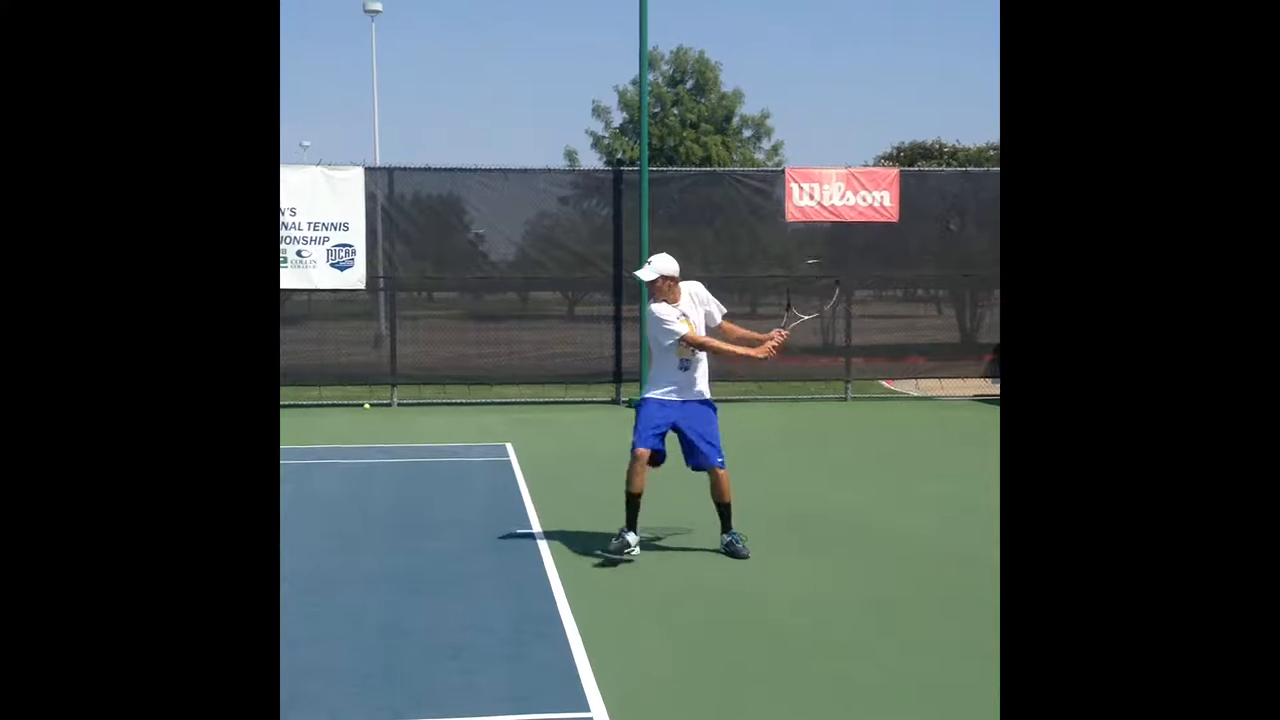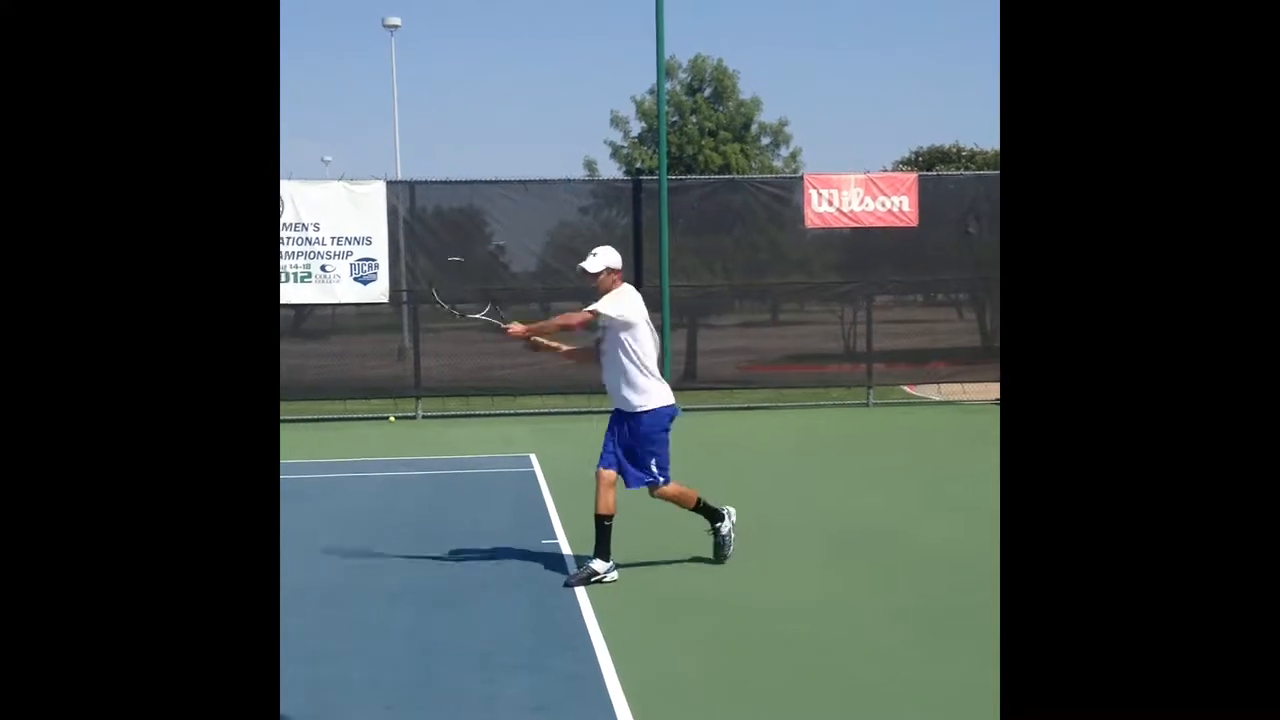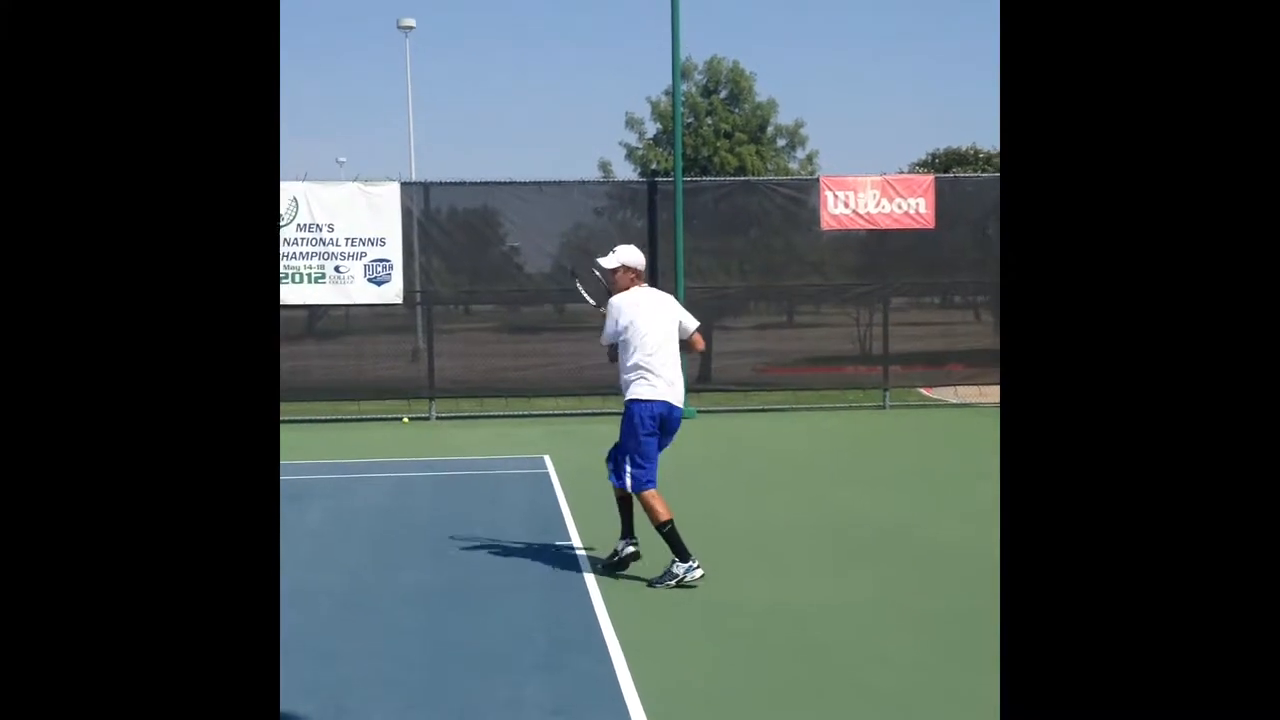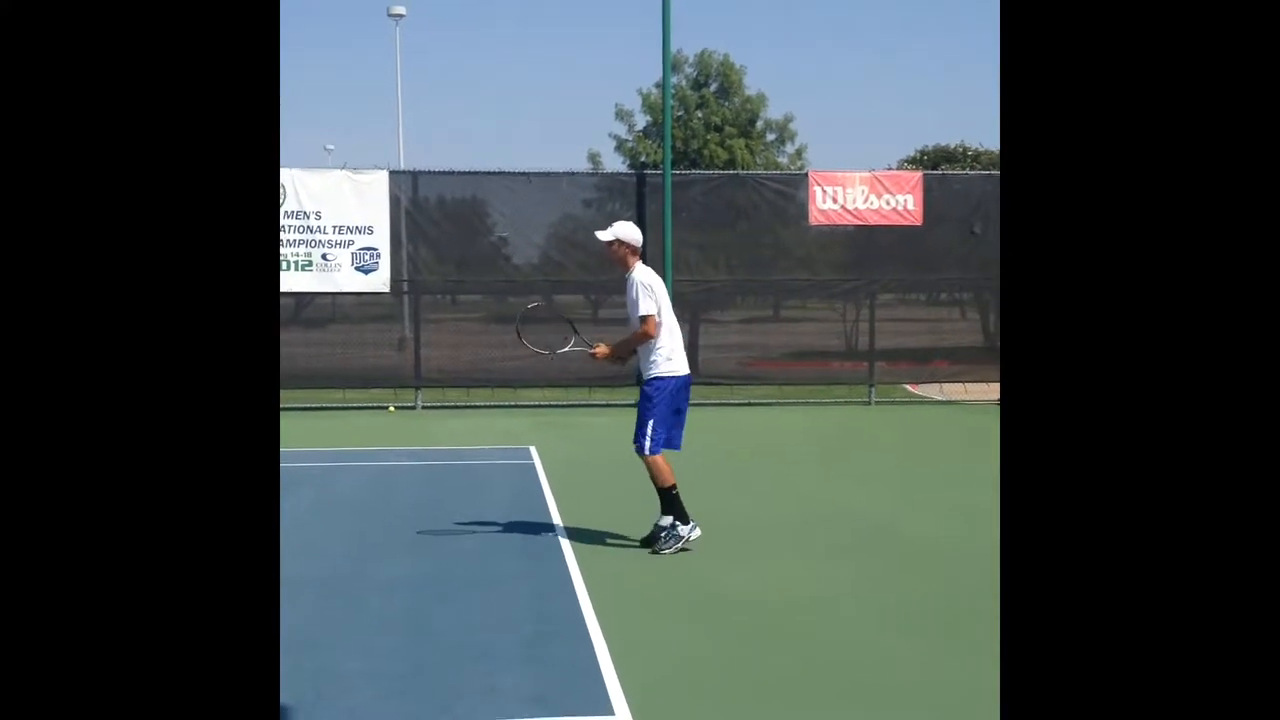
dt=0.5s
person 1, frame 1
left shoulder: (696, 291)
right shoulder: (657, 311)
left elbow: (724, 326)
right elbow: (703, 344)
left wrist: (764, 338)
right wrist: (751, 353)
left hip: (696, 399)
right hip: (658, 398)
left knee: (717, 469)
right knee: (640, 454)
left ankle: (728, 533)
right ankle: (629, 535)
person 1, frame 2
left shoulder: (623, 297)
right shoulder: (610, 303)
left elbow: (576, 320)
right elbow: (599, 354)
left wrist: (528, 330)
right wrist: (549, 346)
left hip: (650, 408)
right hip: (627, 409)
left knee: (658, 486)
right knee: (606, 477)
left ankle: (719, 518)
right ankle: (603, 561)
person 1, frame 3
left shoulder: (619, 302)
right shoulder: (668, 300)
left elbow: (612, 351)
right elbow: (698, 344)
left hip: (644, 400)
right hip: (673, 402)
left knee: (642, 485)
right knee: (620, 466)
left ankle: (685, 562)
right ankle: (626, 542)
person 1, frame 4
left shoulder: (639, 279)
right shoulder: (642, 277)
left elbow: (649, 330)
left wrist: (612, 350)
right wrist: (624, 351)
left hip: (663, 375)
right hip: (671, 373)
left knee: (649, 450)
right knee: (651, 448)
left ankle: (684, 523)
right ankle: (668, 518)
